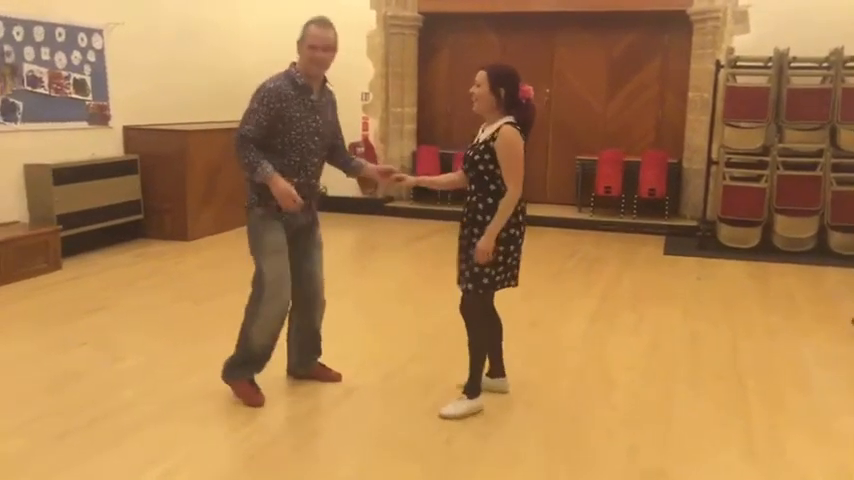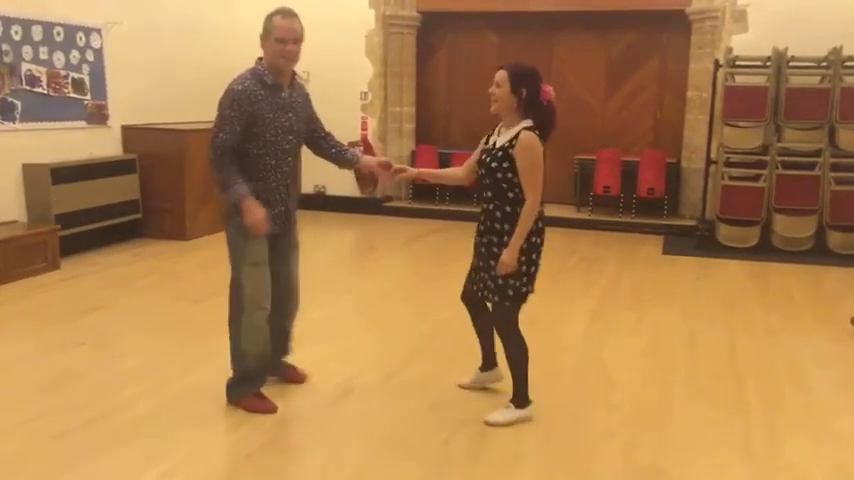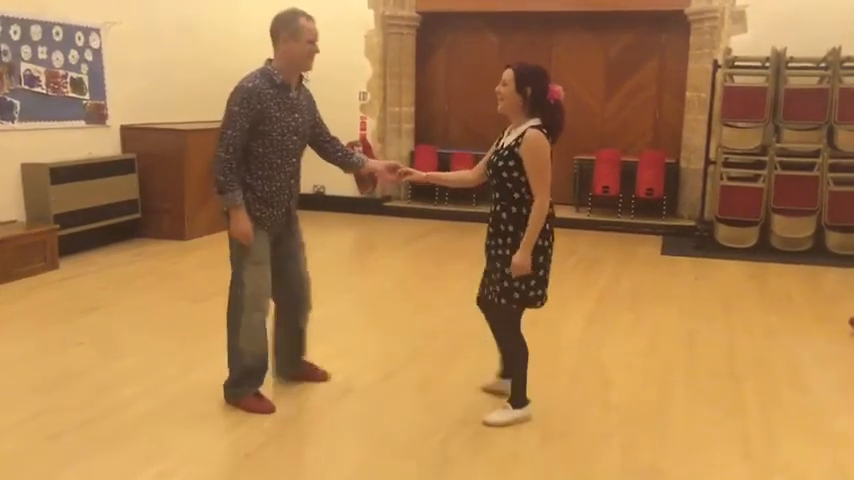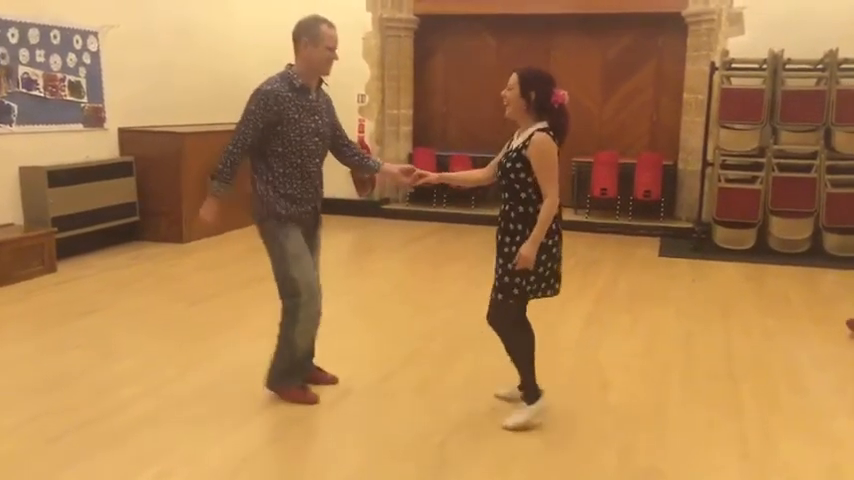
dt=0.5s
person 1, frame 1
left shoulder: (327, 99)
right shoulder: (274, 90)
left elbow: (334, 150)
right elbow: (244, 143)
left wrist: (366, 168)
right wrist: (273, 180)
left hip: (306, 210)
right hip: (269, 209)
left knee: (311, 291)
right knee: (274, 293)
left ankle: (304, 360)
right ankle: (241, 370)
person 1, frame 2
left shoulder: (299, 94)
right shoulder: (242, 92)
left elbow: (320, 140)
right elbow: (221, 155)
left wrist: (364, 161)
right wrist: (245, 202)
left hip: (285, 213)
right hip: (251, 214)
left knee: (287, 294)
right knee: (254, 300)
left ankle: (273, 358)
right ankle: (244, 385)
person 1, frame 3
left shoulder: (303, 96)
right shoulder: (251, 91)
left elbow: (325, 144)
right elbow: (227, 155)
left wrist: (370, 165)
right wrist: (236, 210)
left hip: (286, 213)
right hip: (254, 213)
left knee: (297, 291)
right knee: (252, 300)
left ankle: (290, 361)
right ankle: (242, 385)
person 1, frame 4
left shoulder: (322, 100)
right shoulder: (271, 94)
left elbow: (342, 147)
right elbow: (238, 147)
left wrist: (385, 169)
right wrist: (215, 196)
left hip: (309, 212)
right hip: (278, 213)
left knee: (307, 292)
right knee: (305, 293)
left ankle: (301, 365)
right ankle: (285, 377)
person 2, frame 1
left shoulder: (508, 133)
right shoulder: (485, 130)
left elbow: (513, 191)
right elbow: (463, 178)
left wrist: (490, 236)
right wrist: (416, 181)
left hip: (497, 230)
right hip: (478, 225)
left knee: (471, 306)
right knee: (481, 304)
left ankle: (472, 394)
right ankle: (496, 374)
person 2, frame 2
left shoulder: (527, 139)
right shoulder: (497, 133)
left elbow: (533, 200)
right elbow: (465, 174)
left wrist: (514, 248)
right wrist: (418, 173)
left hip: (516, 236)
right hip: (492, 232)
left knee: (504, 317)
right knee: (472, 298)
left ankle: (521, 403)
right ankle: (488, 368)
person 2, frame 3
left shoulder: (534, 137)
right shoulder: (509, 133)
left elbow: (541, 200)
right elbow: (475, 176)
left wrist: (526, 250)
right wrist: (424, 177)
left hip: (523, 238)
right hip: (503, 234)
left knee: (507, 317)
right knee: (490, 304)
left ankle: (519, 403)
right ankle: (507, 376)
person 2, frame 4
left shoulder: (540, 140)
right shoulder: (520, 136)
left elbow: (551, 199)
right elbow: (487, 175)
left wrist: (533, 243)
right wrist: (439, 177)
left hip: (531, 238)
right hip: (514, 235)
left knee: (500, 316)
right knee: (512, 314)
left ankle: (532, 398)
right ankle: (527, 386)
